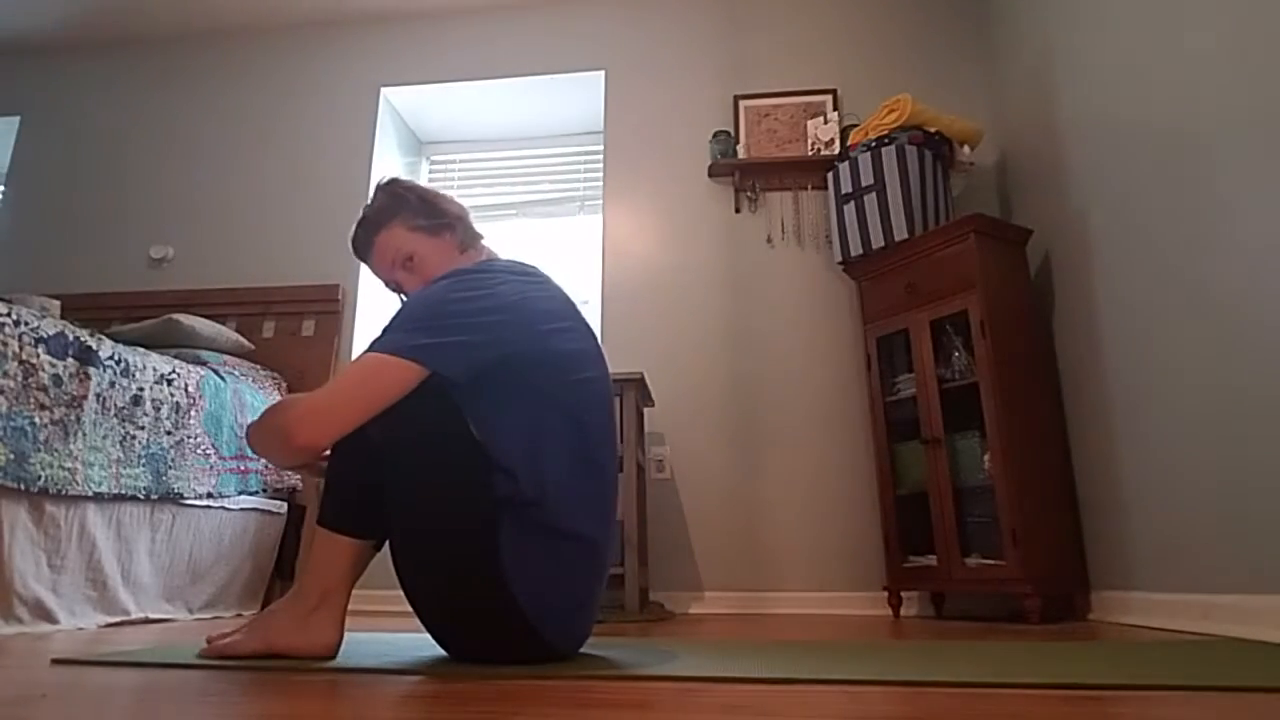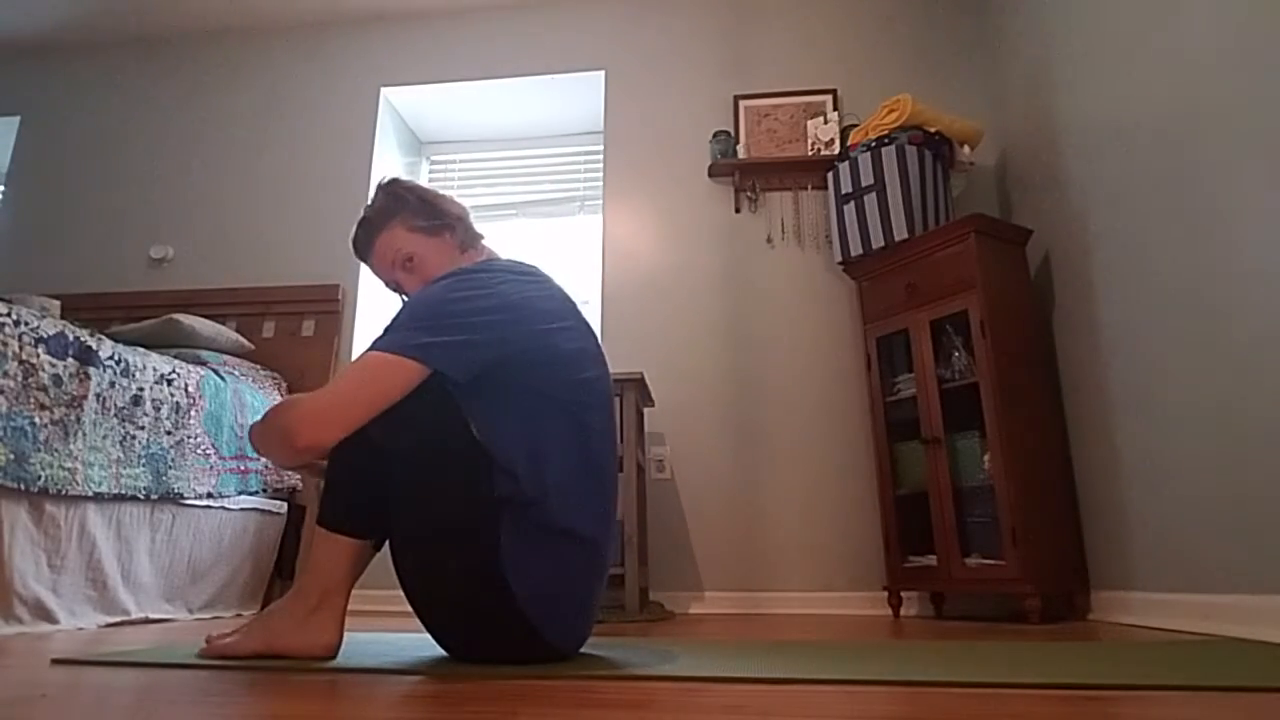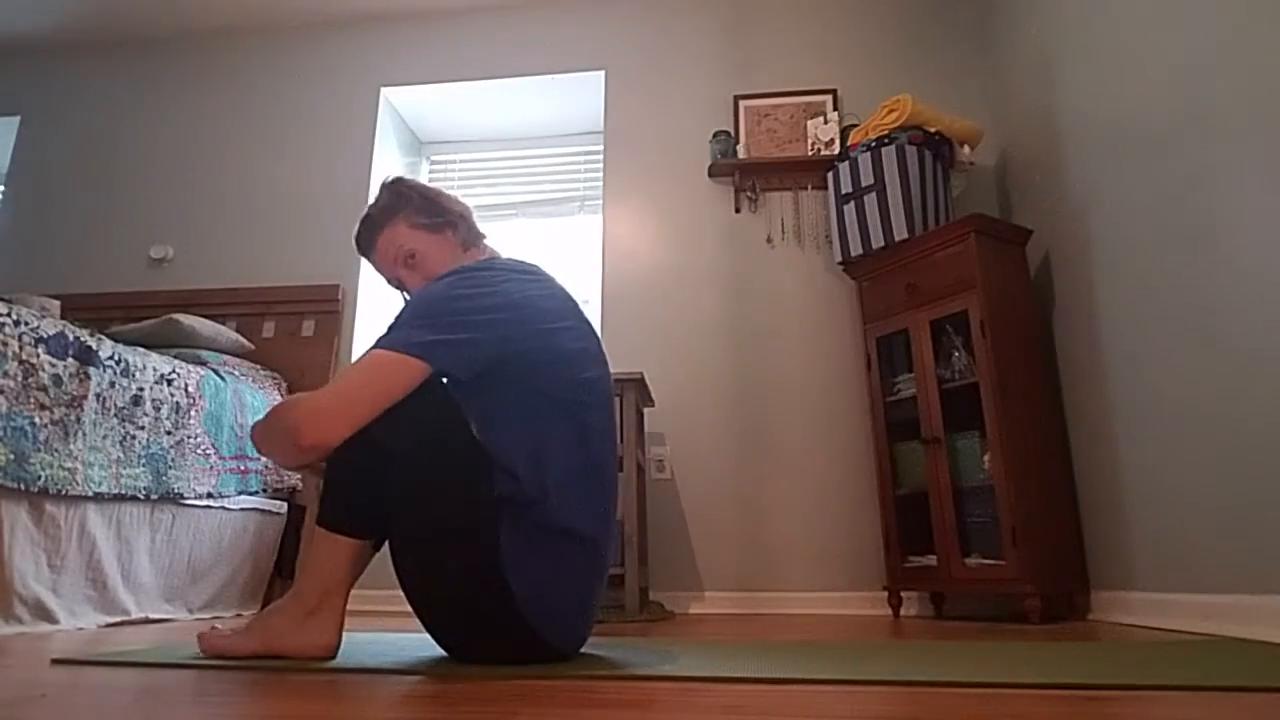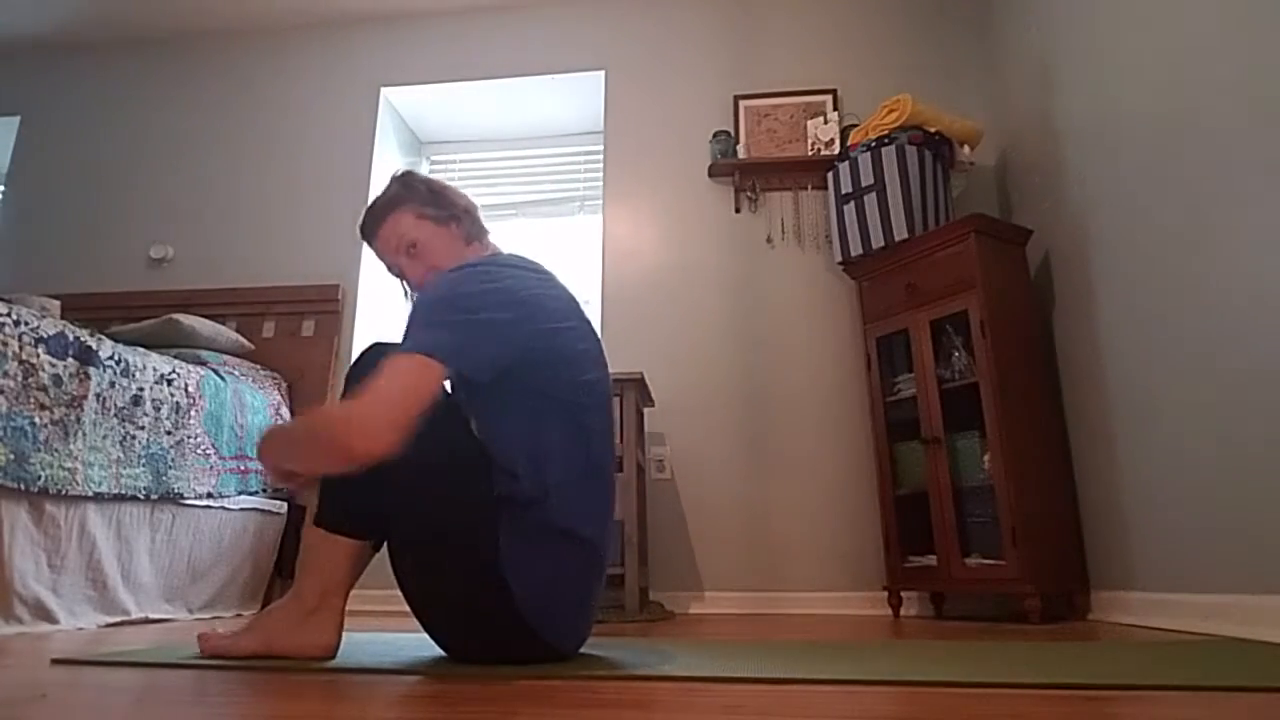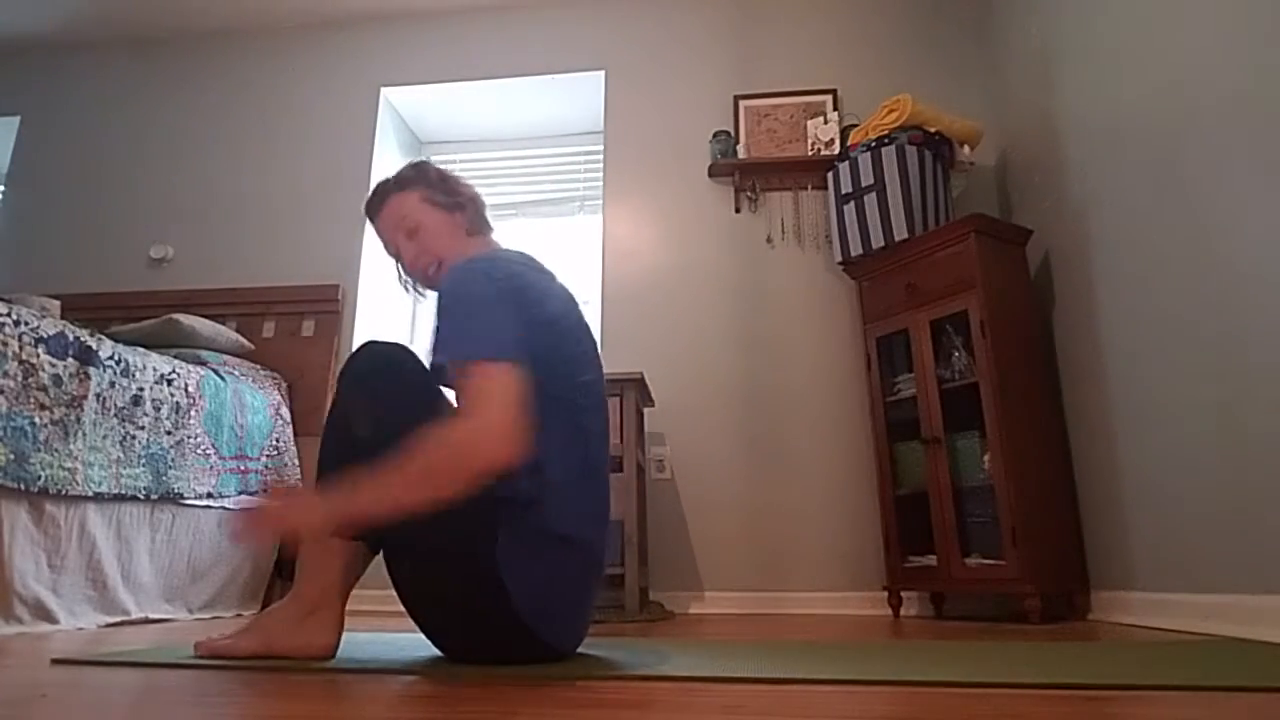
dt=0.1s
person 1, frame 1
left shoulder: (466, 296)
right shoulder: (522, 289)
left elbow: (308, 428)
left wrist: (263, 432)
left hip: (523, 601)
right hip: (552, 600)
left knee: (391, 401)
left ankle: (313, 610)
right ankle: (315, 605)
person 1, frame 2
left shoulder: (467, 294)
right shoulder: (523, 289)
left elbow: (312, 429)
left wrist: (264, 432)
left hip: (523, 601)
right hip: (551, 599)
left knee: (391, 402)
left ankle: (312, 611)
right ankle: (316, 606)
person 1, frame 3
left shoulder: (469, 293)
right shoulder: (525, 288)
left elbow: (317, 426)
left wrist: (268, 431)
left hip: (522, 601)
right hip: (553, 598)
left knee: (390, 401)
left ankle: (312, 611)
right ankle: (315, 605)
person 1, frame 4
left shoulder: (474, 286)
right shoulder: (525, 285)
left elbow: (364, 434)
left wrist: (278, 448)
left hip: (518, 599)
right hip: (549, 601)
left knee: (381, 377)
left ankle: (312, 612)
right ankle: (316, 607)
person 1, frame 5
left shoulder: (481, 281)
right shoulder: (521, 279)
left elbow: (489, 440)
left wrist: (325, 506)
left hip: (514, 601)
right hip: (548, 602)
left knee: (377, 376)
left ankle: (310, 613)
right ankle: (314, 607)
